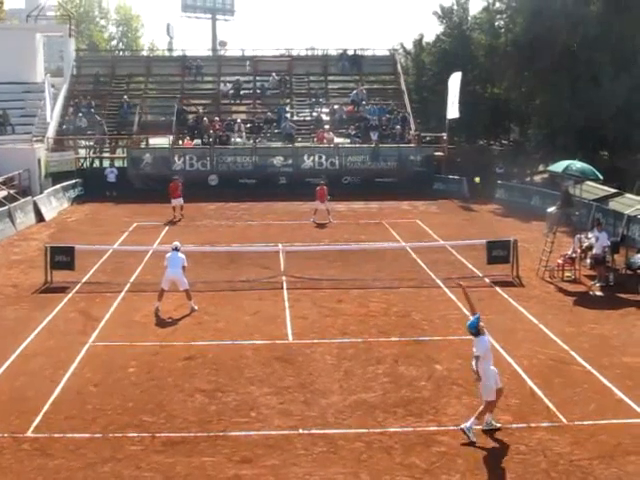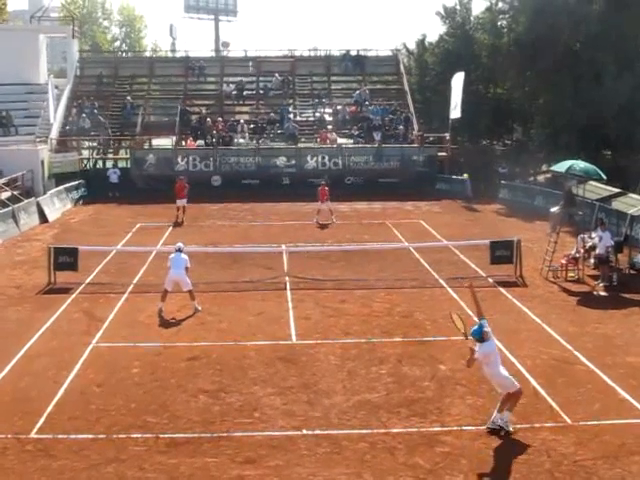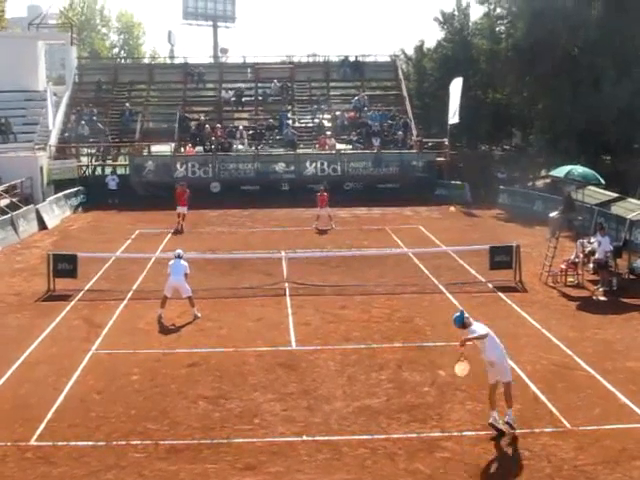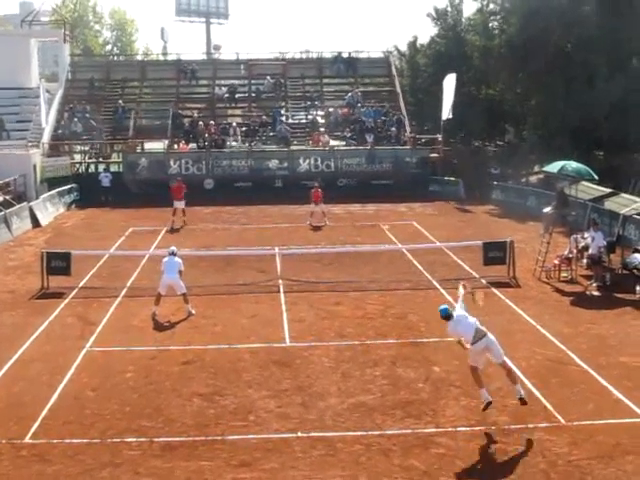
dt=0.2s
person 1, frame 1
left shoulder: (478, 332)
right shoulder: (481, 344)
left elbow: (472, 309)
right elbow: (475, 364)
left wrist: (464, 291)
right wrist: (478, 374)
left hip: (488, 369)
right hip: (484, 373)
left knee: (499, 391)
right knee: (489, 403)
left ankle: (488, 422)
right ankle: (468, 426)
person 1, frame 2
left shoulder: (483, 329)
right shoulder: (483, 349)
left elbow: (479, 312)
right elbow: (469, 365)
left wrist: (473, 292)
right wrist: (472, 354)
left hip: (496, 371)
right hip: (496, 374)
left knee: (509, 393)
right knee: (518, 392)
left ankle: (494, 421)
right ankle: (503, 420)
person 1, frame 3
left shoulder: (470, 327)
right shoulder: (474, 331)
right elbow: (484, 334)
right wrist: (467, 339)
left hip: (489, 360)
right hip: (499, 358)
left knee: (492, 388)
right knee: (507, 387)
left ankle: (494, 419)
right ankle: (509, 417)
person 1, frame 4
left shoulder: (450, 329)
right shoulder: (459, 313)
left elbow: (460, 343)
right elbow: (462, 295)
left wrist: (467, 347)
right wrist: (462, 287)
left hip: (477, 347)
right hip: (486, 340)
left knee: (473, 368)
right knee: (506, 367)
left ankle: (485, 397)
right ankle: (519, 393)
